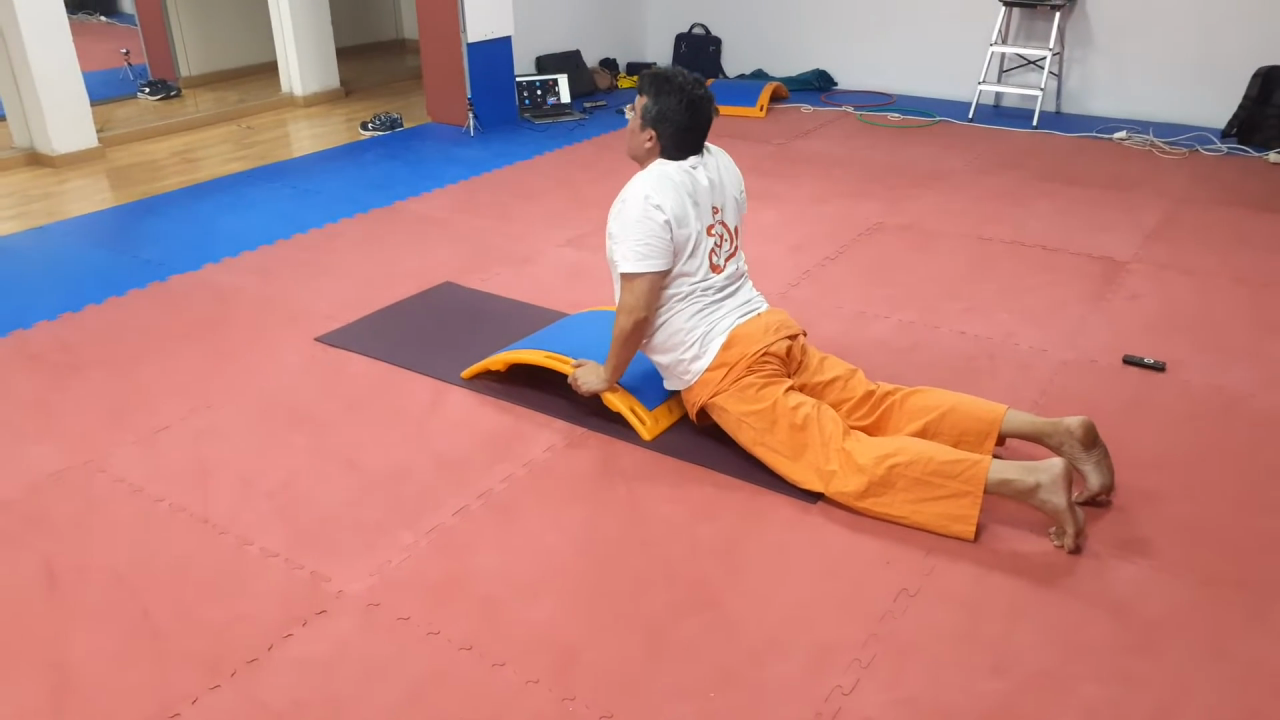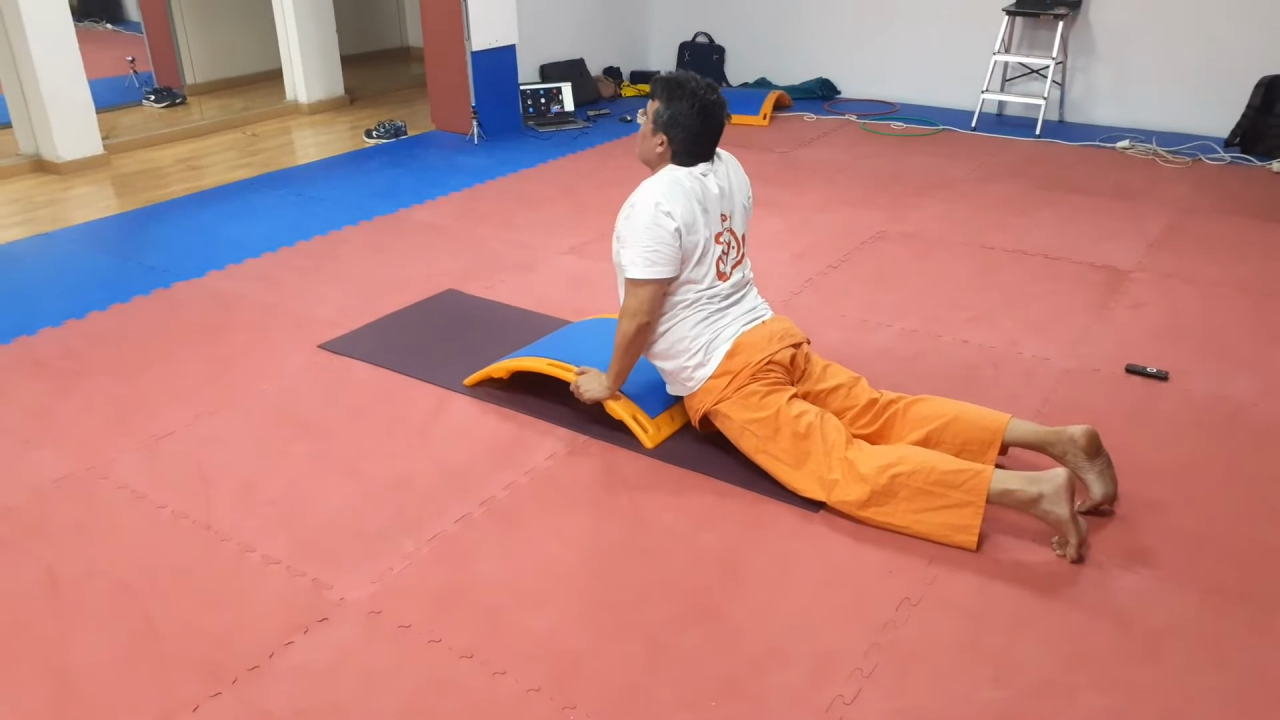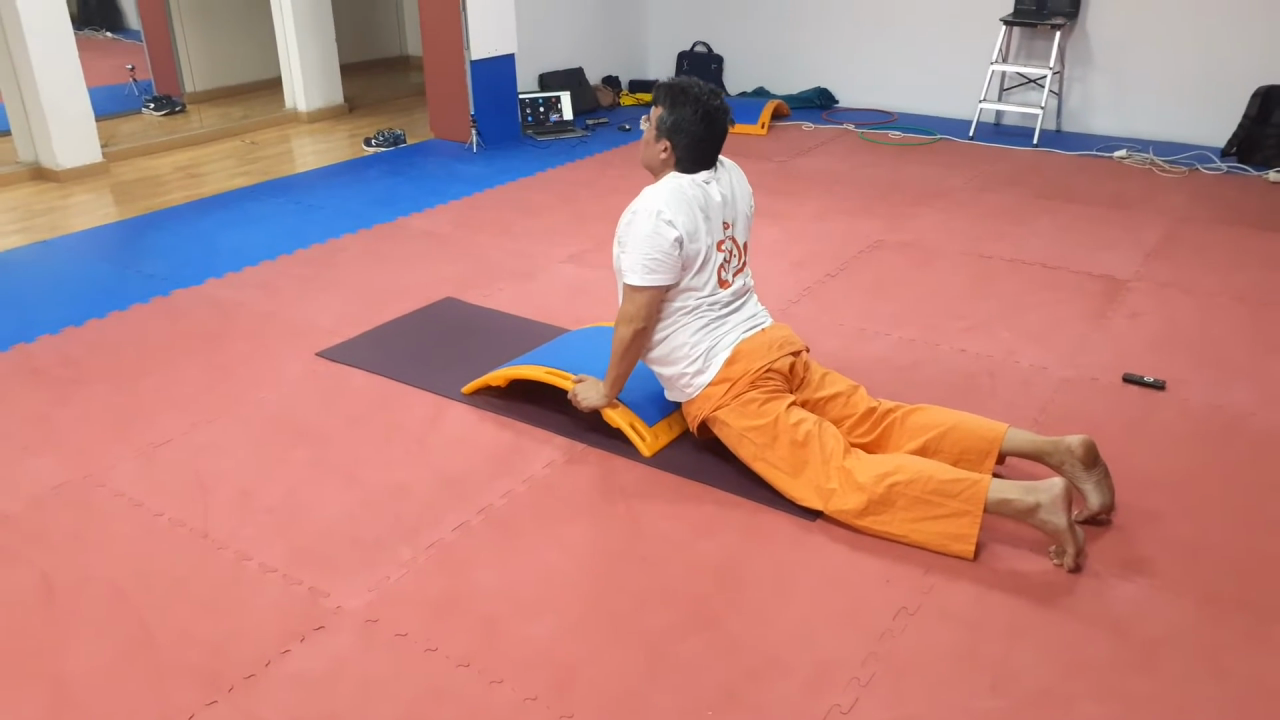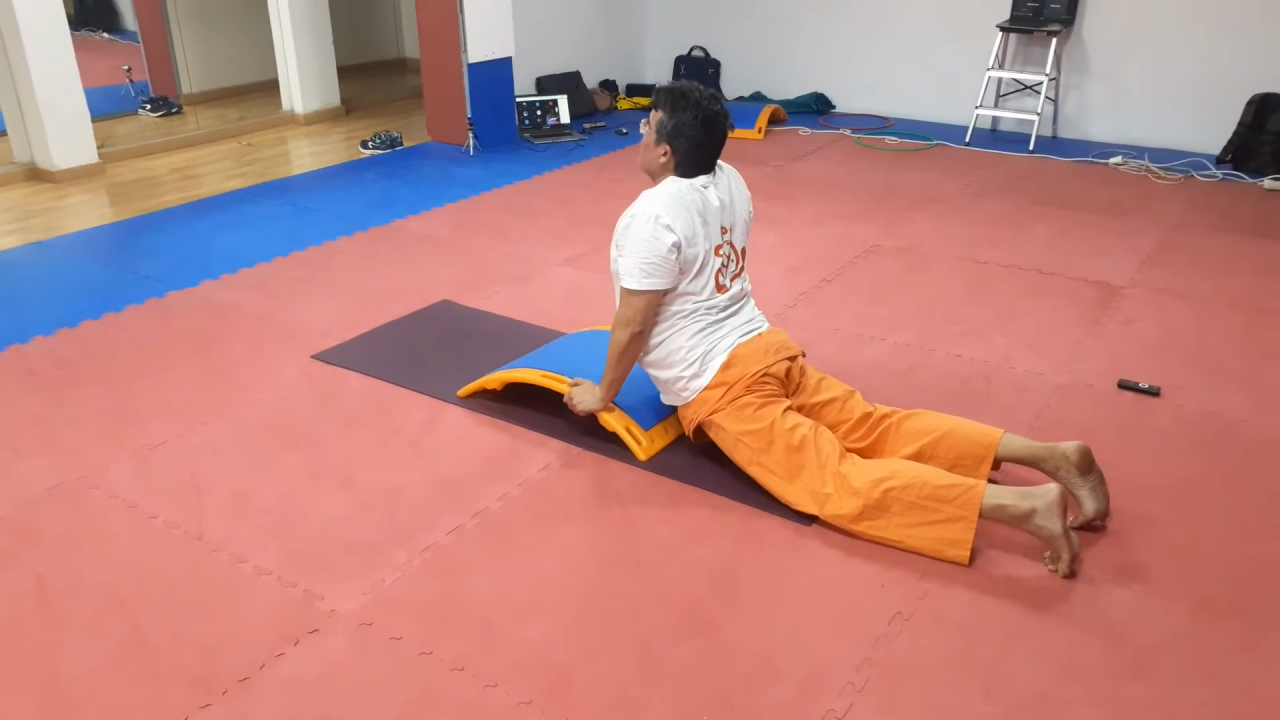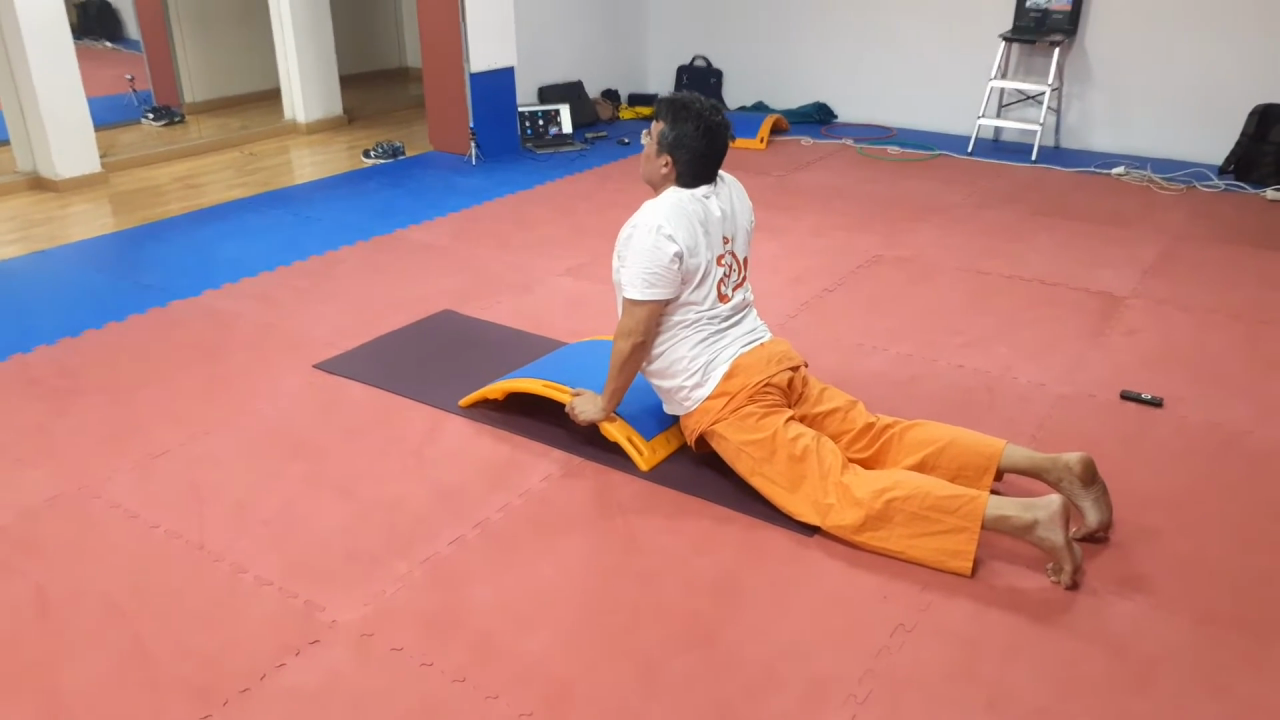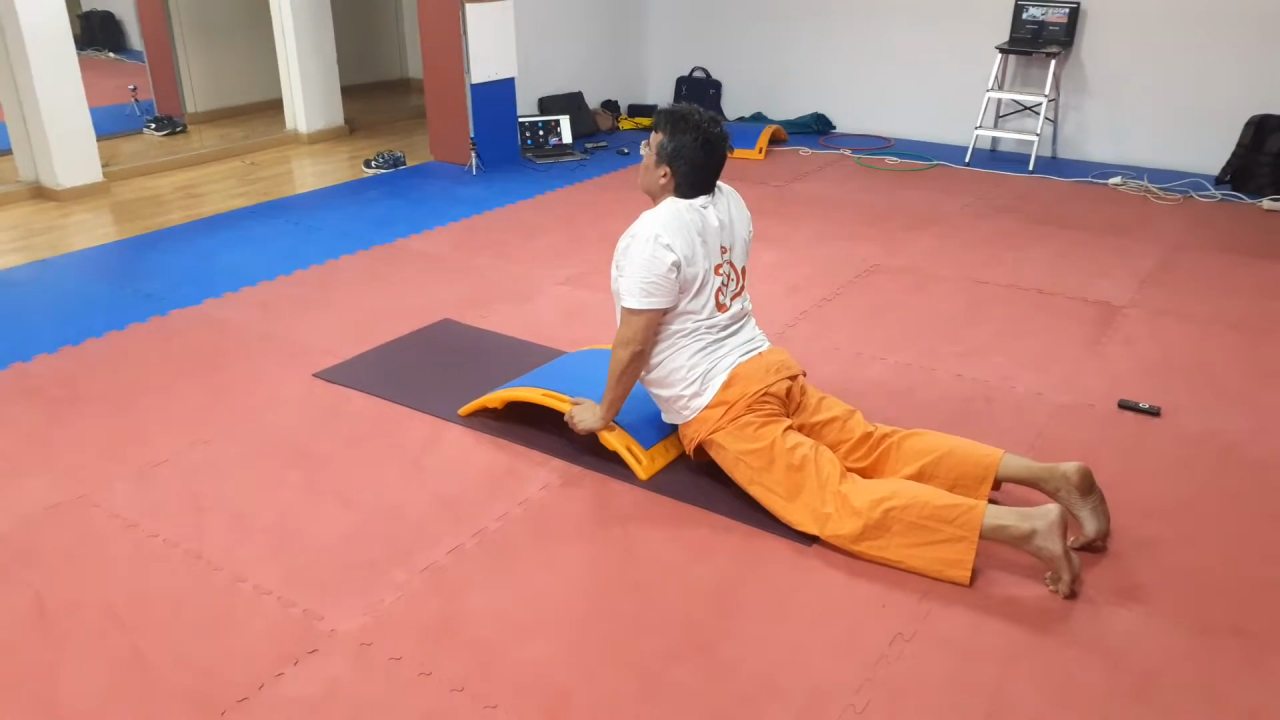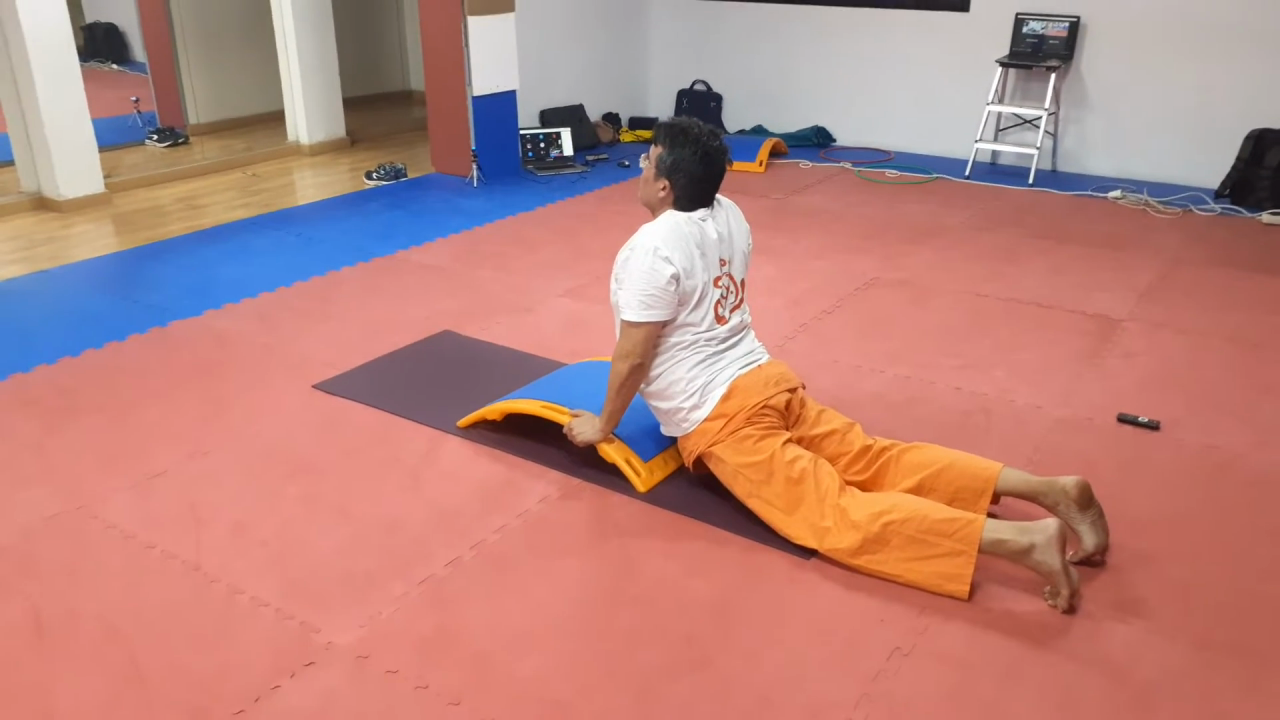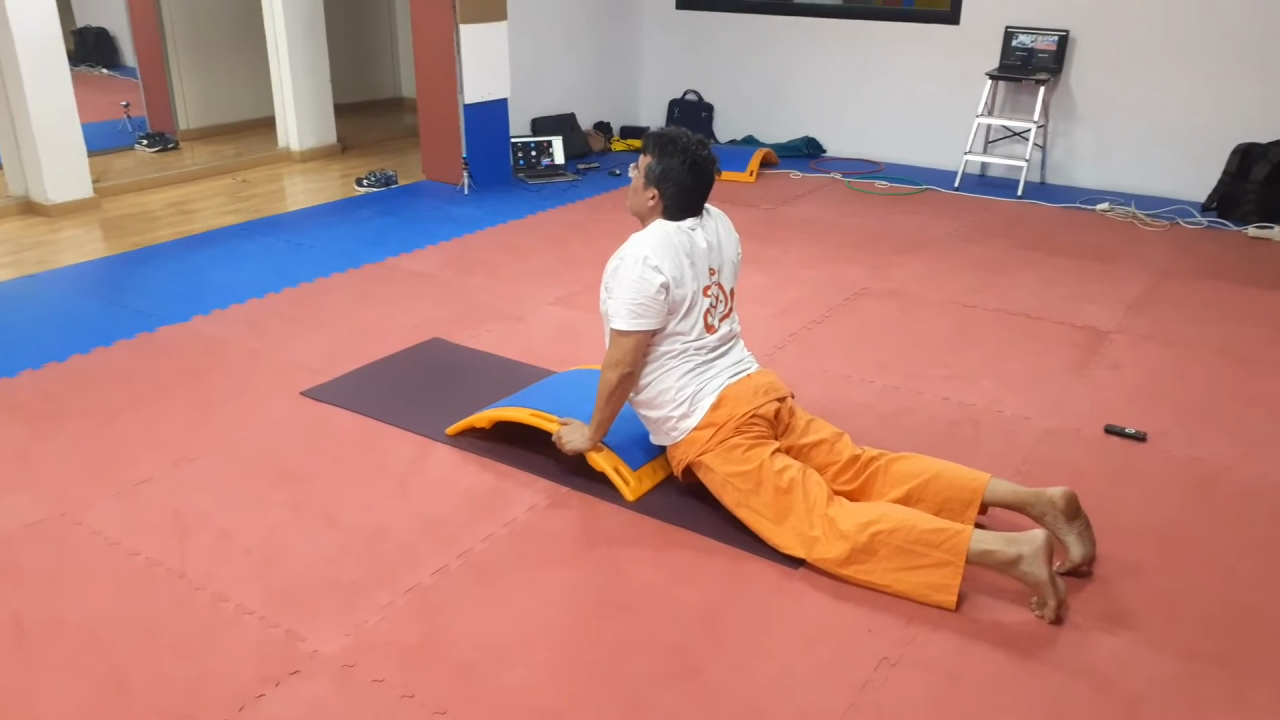
dt=0.2s
person 1, frame 1
left shoulder: (641, 200)
right shoulder: (719, 163)
left elbow: (637, 311)
left wrist: (608, 374)
left hip: (722, 367)
right hip: (766, 329)
left knee: (842, 462)
right knee: (883, 407)
left ankle: (1030, 479)
right ankle: (1056, 430)
person 1, frame 2
left shoulder: (650, 206)
right shoulder: (727, 169)
left elbow: (639, 315)
left wrist: (610, 382)
left hip: (726, 374)
right hip: (769, 336)
left knee: (845, 471)
right knee: (885, 416)
left ankle: (1032, 490)
right ankle: (1059, 439)
person 1, frame 3
left shoulder: (652, 213)
right shoulder: (729, 177)
left elbow: (636, 322)
left wrist: (608, 390)
left hip: (724, 382)
right hip: (768, 344)
left knee: (842, 479)
right knee: (882, 424)
left ankle: (1029, 499)
right ankle: (1056, 449)
person 1, frame 4
left shoulder: (650, 217)
right shoulder: (728, 182)
left elbow: (632, 324)
left wrist: (603, 393)
left hip: (721, 386)
right hip: (765, 348)
left knee: (837, 484)
right knee: (878, 429)
left ankle: (1025, 505)
right ankle: (1051, 455)
person 1, frame 5
left shoulder: (652, 228)
right shoulder: (730, 192)
left elbow: (634, 334)
left wrist: (605, 403)
left hip: (723, 396)
right hip: (767, 358)
left knee: (839, 494)
right knee: (882, 440)
left ankle: (1028, 516)
right ankle: (1055, 466)
person 1, frame 6
left shoulder: (650, 238)
right shoulder: (728, 202)
left elbow: (633, 343)
left wrist: (604, 412)
left hip: (722, 405)
right hip: (766, 367)
left knee: (837, 503)
right knee: (880, 448)
left ankle: (1025, 526)
right ankle: (1052, 476)
person 1, frame 7
left shoulder: (649, 250)
right shoulder: (727, 215)
left elbow: (632, 356)
left wrist: (603, 425)
left hip: (721, 418)
right hip: (764, 380)
left knee: (837, 517)
right knee: (878, 462)
left ankle: (1024, 540)
right ankle: (1051, 489)
person 1, frame 8
left shoulder: (639, 260)
right shoulder: (716, 224)
left elbow: (621, 365)
left wrist: (592, 434)
left hip: (710, 427)
right hip: (754, 389)
left knee: (824, 526)
right knee: (866, 471)
left ankle: (1011, 550)
right ankle: (1038, 499)
